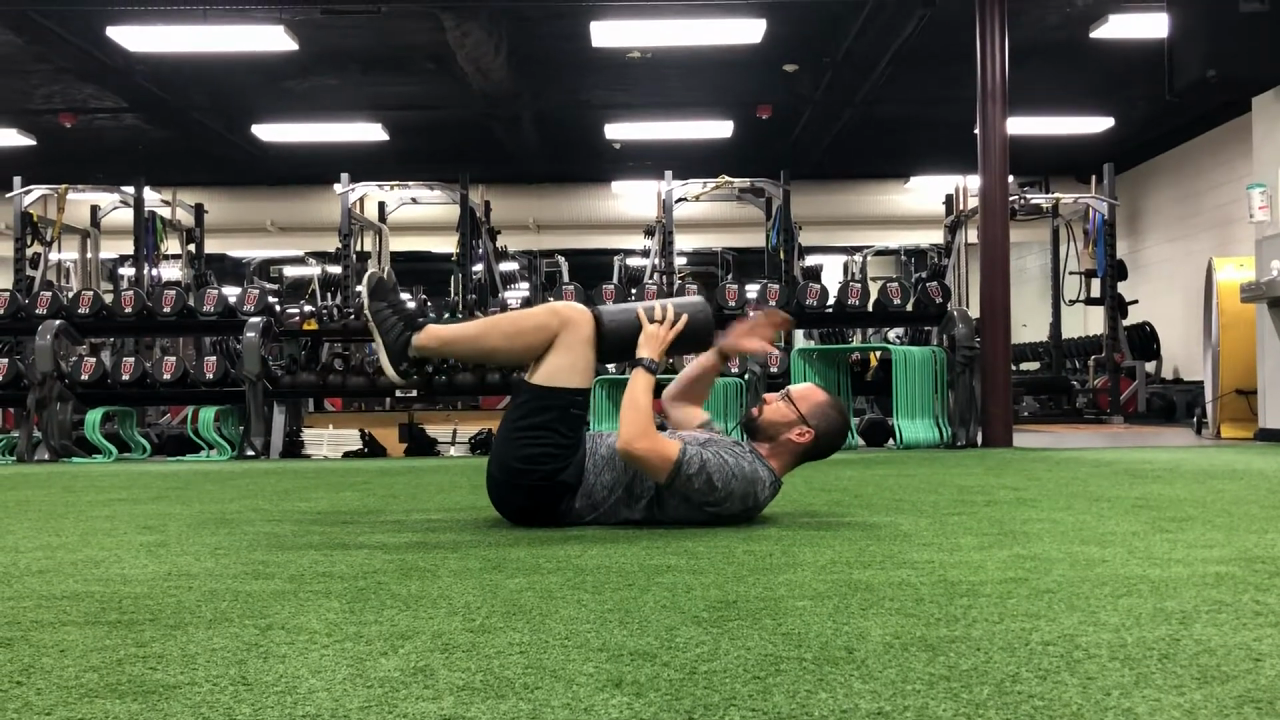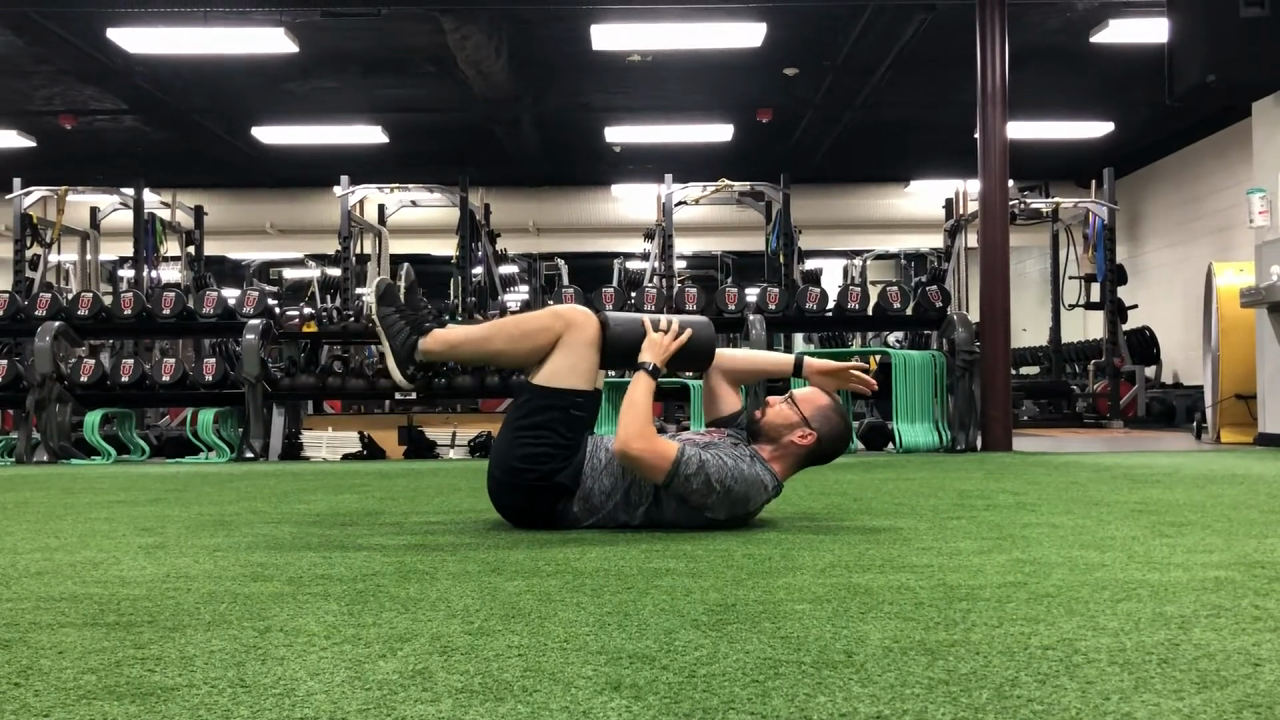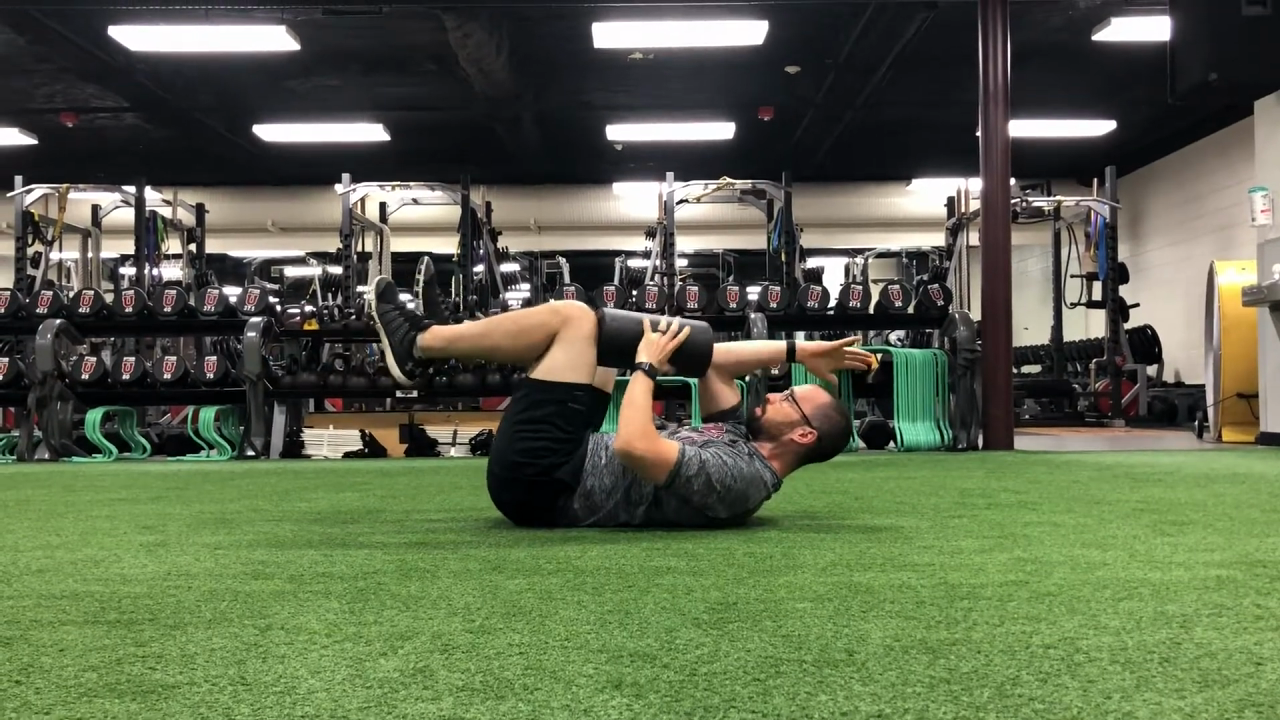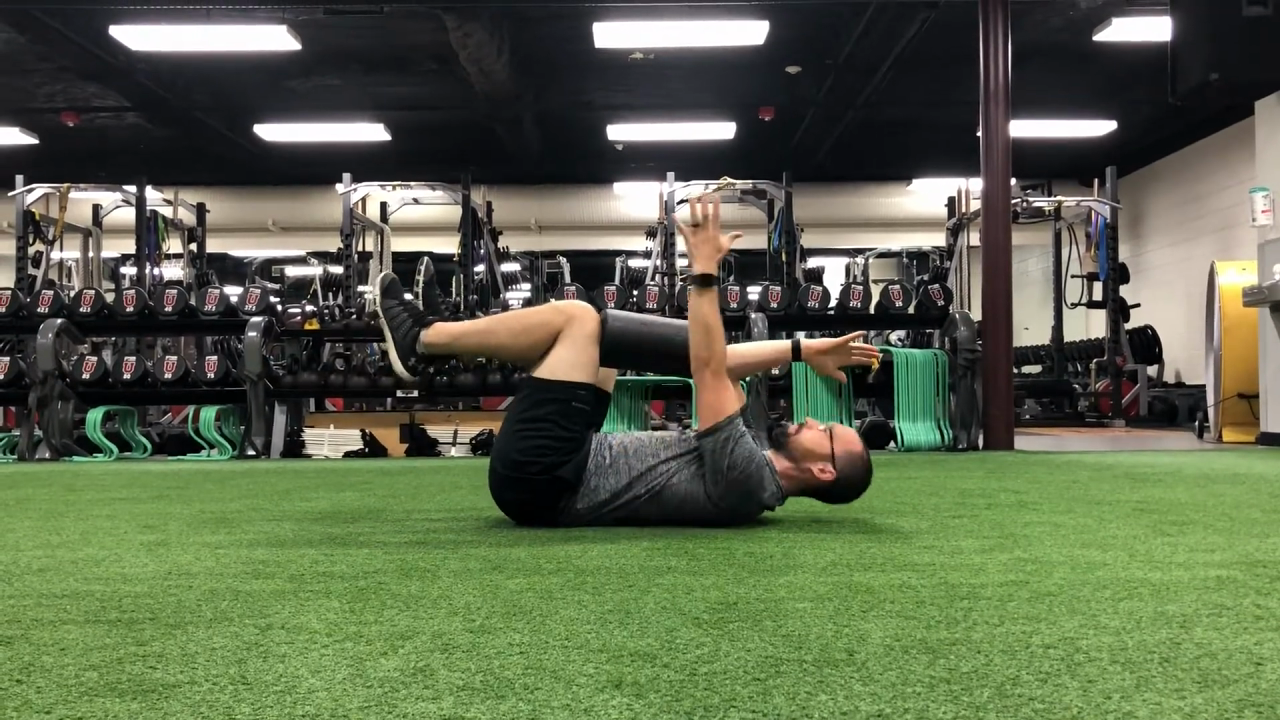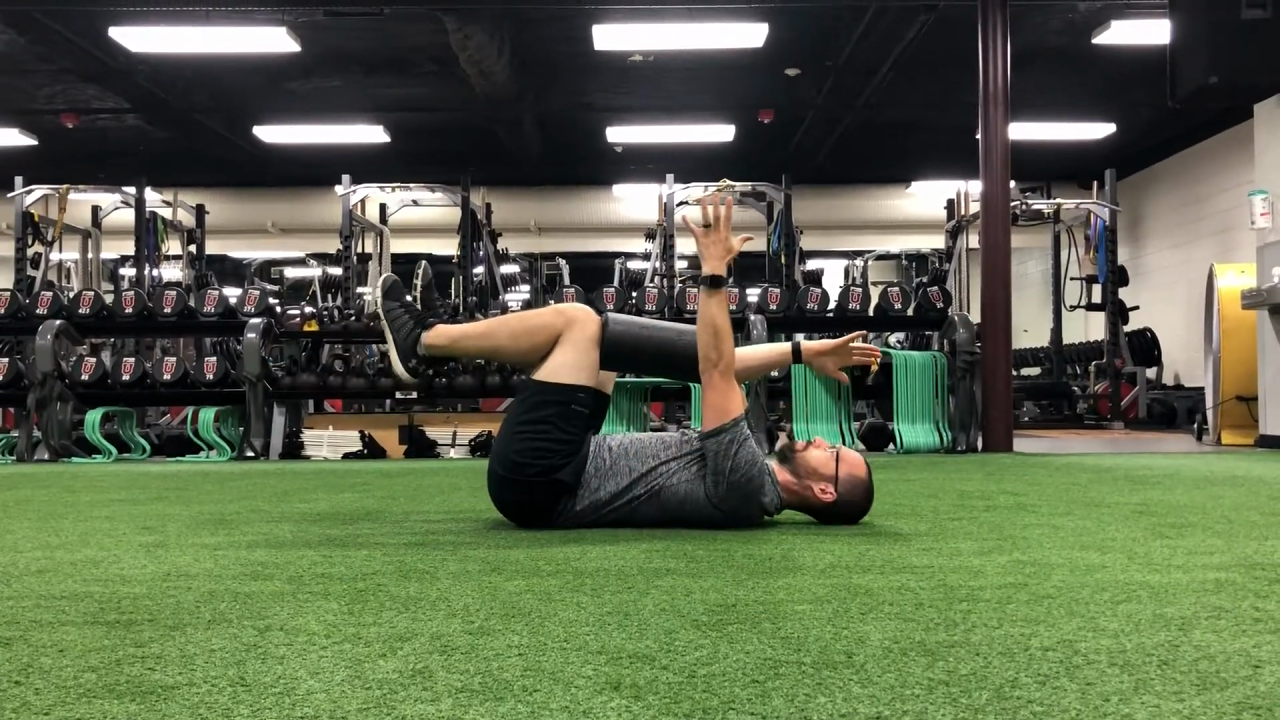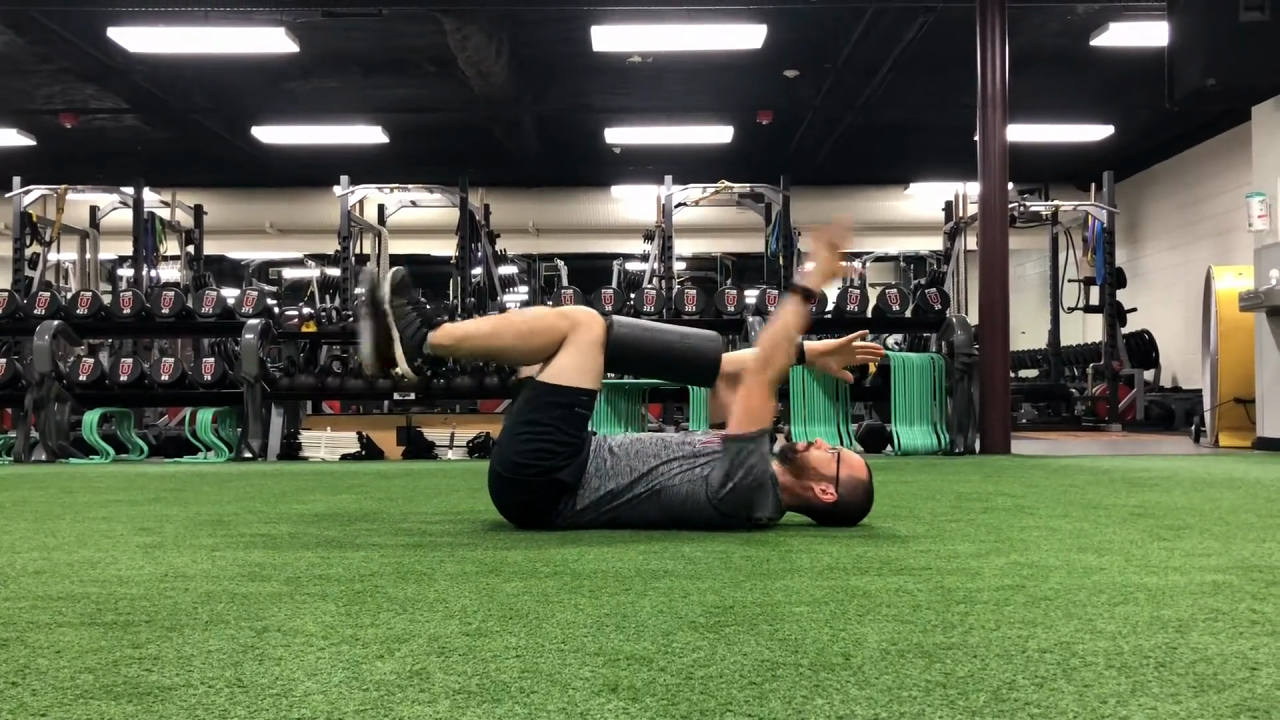
dt=0.5s
person 1, frame 1
left shoulder: (740, 478)
right shoulder: (738, 458)
left elbow: (635, 444)
right elbow: (677, 399)
left wrist: (647, 357)
right wrist: (726, 350)
left hip: (538, 482)
right hip: (545, 478)
left knee: (571, 318)
right knee: (557, 333)
left ankle: (411, 344)
right ankle: (417, 339)
person 1, frame 2
left shoulder: (737, 479)
right shoulder: (741, 449)
left elbow: (632, 446)
right elbow: (719, 364)
left wrist: (649, 363)
right wrist: (804, 364)
left hip: (538, 482)
right hip: (550, 480)
left knee: (575, 322)
right knee: (577, 338)
left ankle: (419, 348)
right ankle: (435, 337)
person 1, frame 3
left shoulder: (736, 478)
right shoulder: (740, 444)
left elbow: (633, 445)
right elbow: (711, 360)
left wrist: (648, 364)
right wrist: (798, 351)
left hip: (538, 480)
right hip: (555, 475)
left knee: (574, 317)
right knee: (598, 336)
left ankle: (419, 344)
right ankle: (442, 334)
person 1, frame 4
left shoulder: (746, 477)
right shoulder: (754, 462)
left elbow: (708, 370)
right elbow: (720, 367)
left wrist: (704, 270)
right wrist: (802, 349)
left hip: (539, 478)
right hip: (554, 477)
left knee: (579, 318)
right knee: (594, 337)
left ankle: (422, 338)
right ankle: (439, 332)
person 1, frame 5
left shoulder: (745, 483)
right shoulder: (752, 476)
left elbow: (717, 371)
right elbow: (722, 372)
left wrist: (713, 271)
right wrist: (804, 351)
left hip: (537, 480)
right hip: (553, 477)
left knee: (578, 320)
right knee: (593, 342)
left ankle: (423, 341)
right ankle: (439, 336)
person 1, frame 6
left shoulder: (750, 491)
right shoulder: (756, 480)
left elbow: (757, 379)
right elbow: (726, 375)
left wrist: (807, 288)
right wrist: (809, 350)
left hip: (536, 481)
right hip: (548, 479)
left knee: (583, 323)
right knee: (577, 336)
left ankle: (425, 338)
right ankle: (401, 345)
